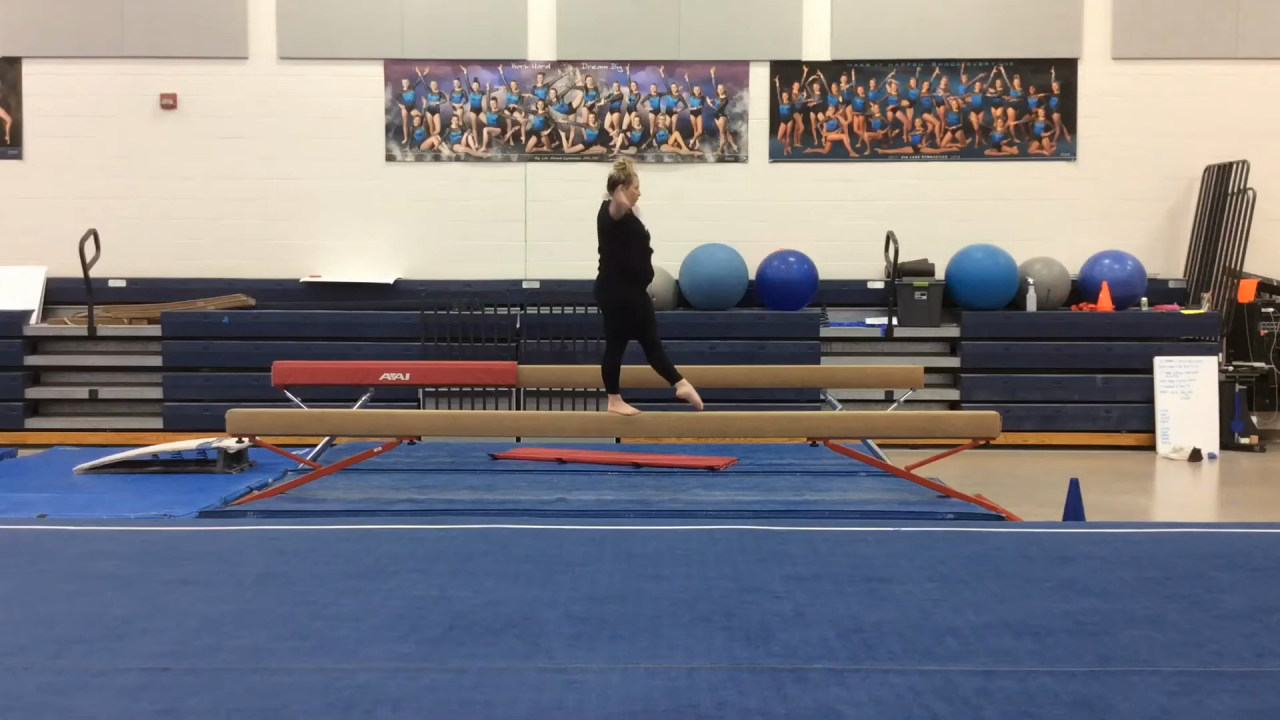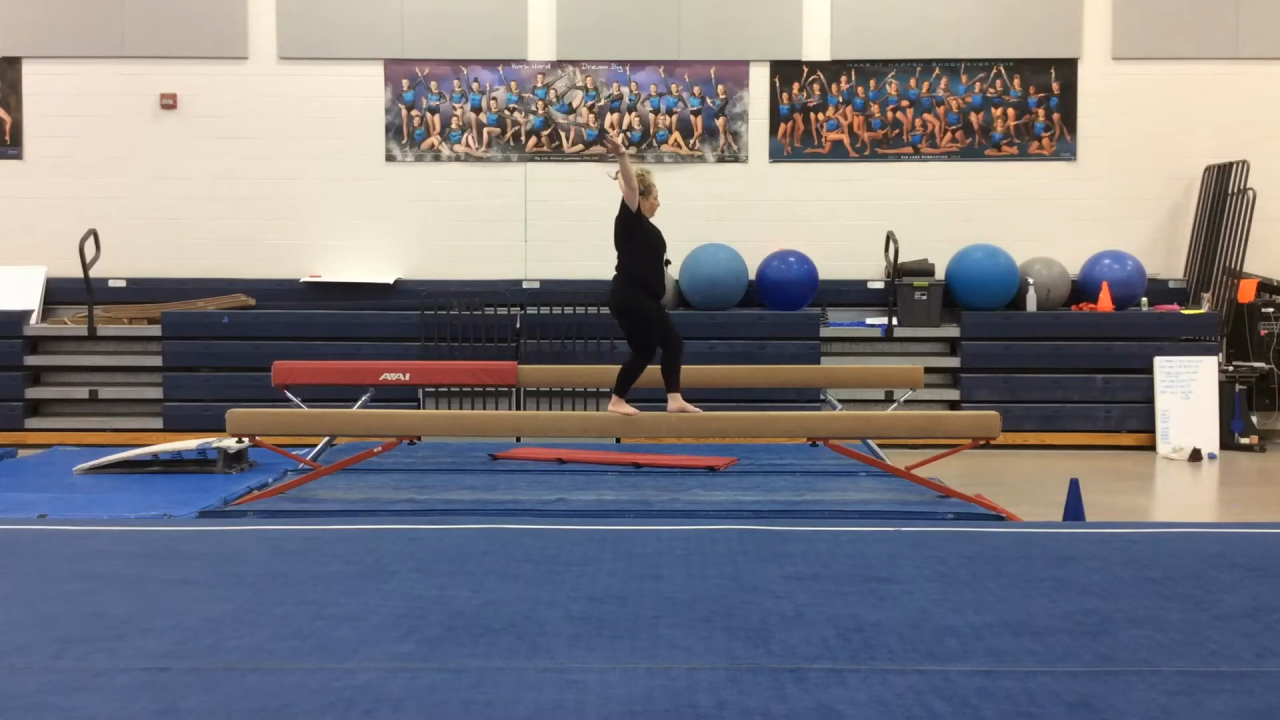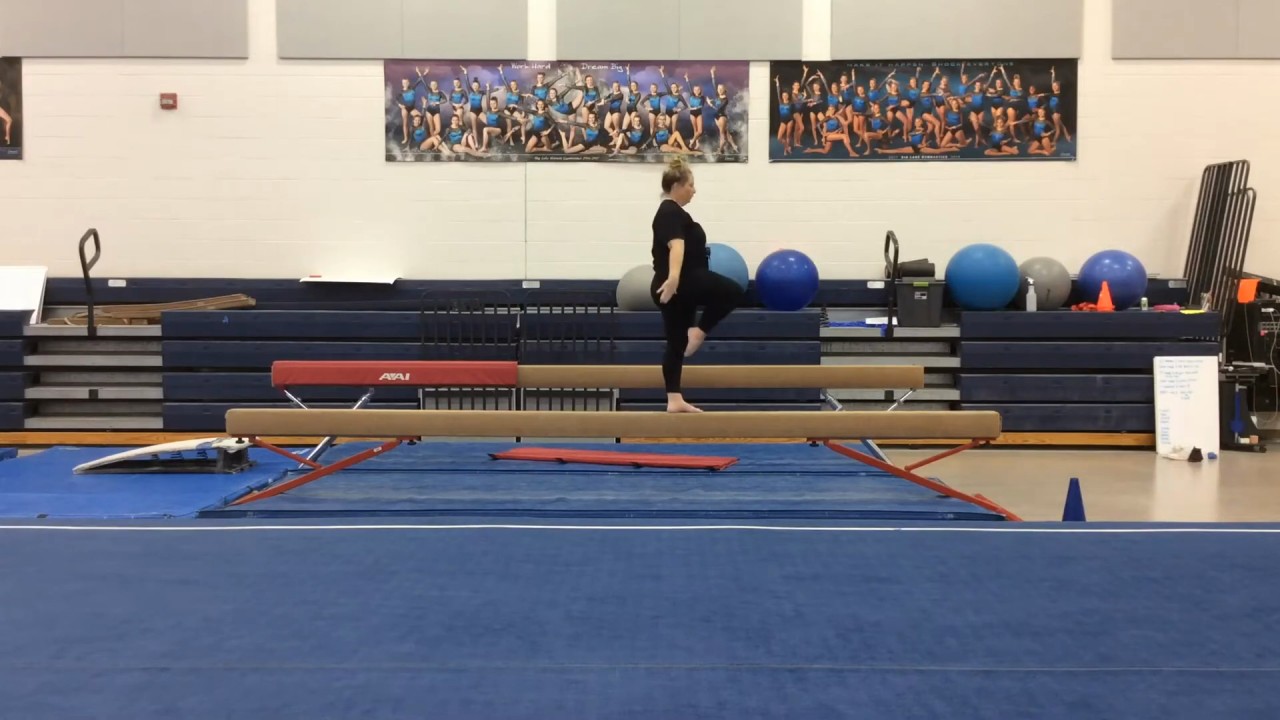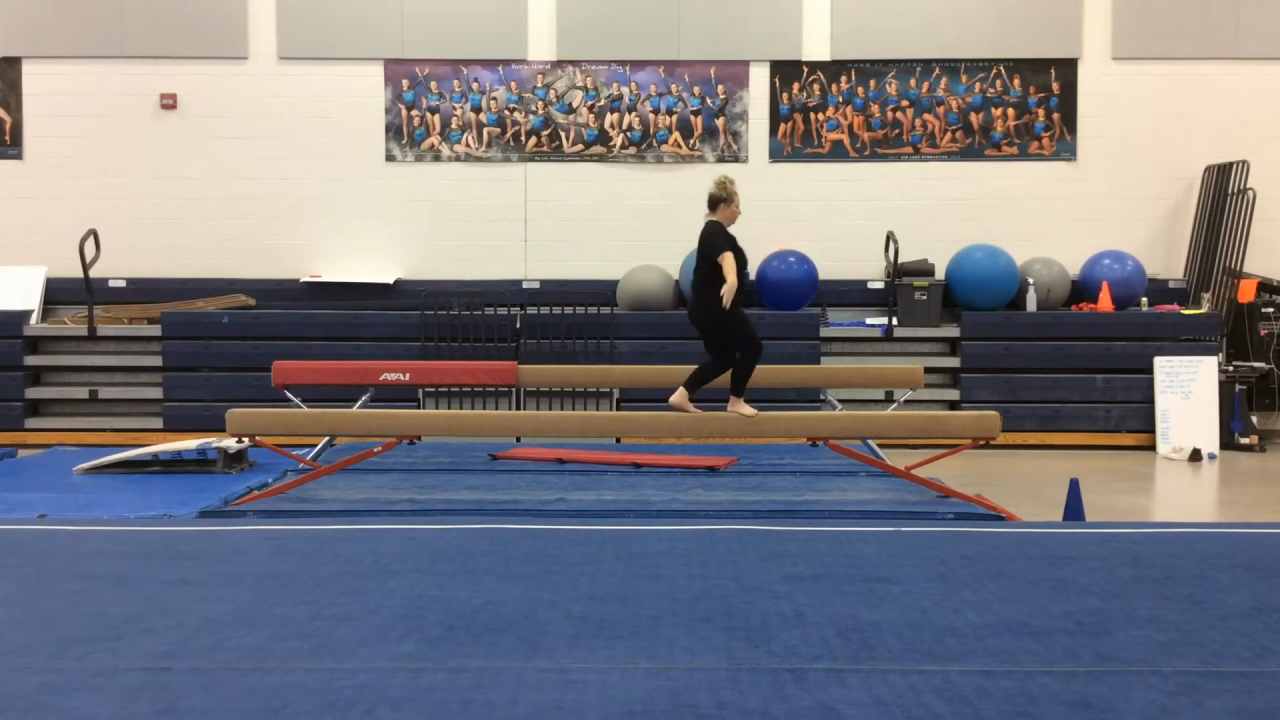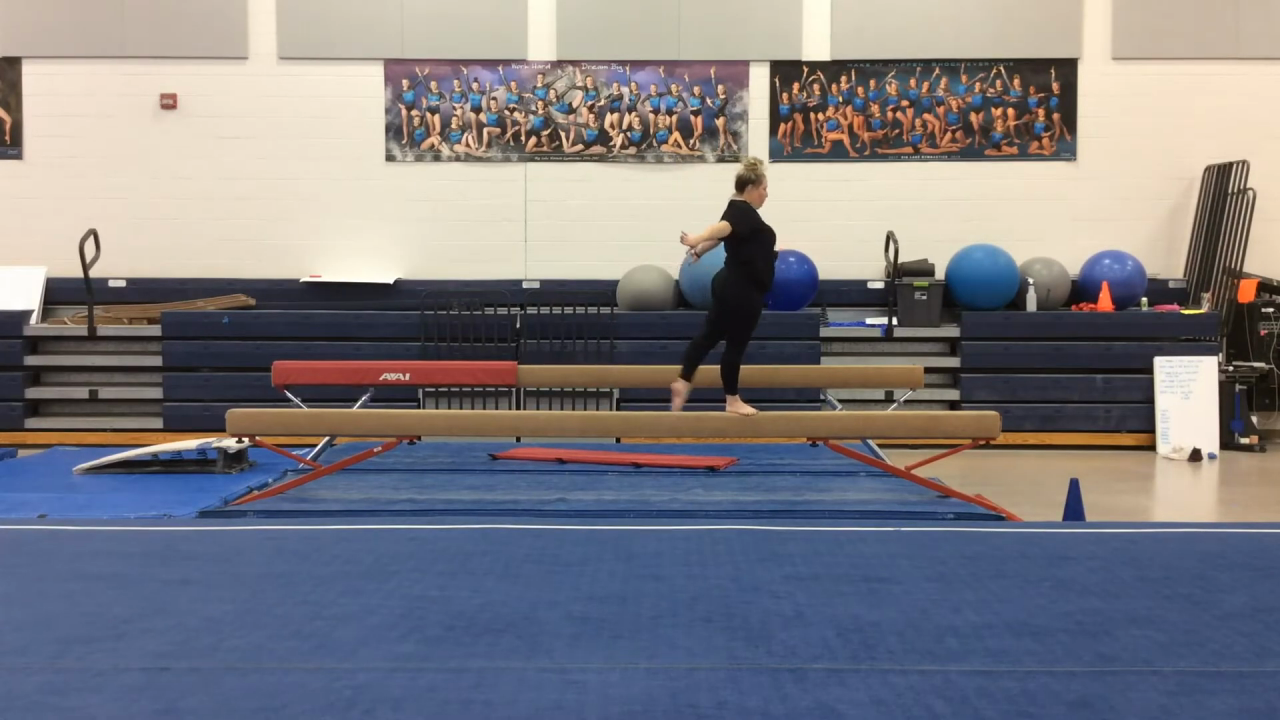
dt=1s
person 1, frame 1
left shoulder: (624, 214)
right shoulder: (610, 211)
right elbow: (618, 206)
right wrist: (620, 200)
left hip: (634, 291)
right hip: (615, 292)
left knee: (652, 342)
right knee: (616, 345)
left ankle: (681, 385)
right ankle: (614, 401)
person 1, frame 2
left shoulder: (641, 224)
right shoulder: (629, 220)
left elbow: (630, 187)
right elbow: (630, 188)
left wrist: (622, 172)
right wrist: (622, 157)
left hip: (644, 300)
right hip: (629, 299)
left knee: (673, 344)
right knee: (644, 351)
left ankle: (675, 401)
right ankle: (617, 401)
person 1, frame 3
left shoulder: (669, 212)
right shoulder: (671, 213)
right elbow: (676, 245)
right wrist: (673, 277)
left hip: (679, 285)
right hip: (681, 284)
left knee: (676, 342)
right knee: (732, 292)
left ankle: (675, 400)
right ankle: (699, 331)
person 1, frame 4
left shoulder: (713, 231)
right shoulder: (716, 233)
right elbow: (726, 260)
right wrist: (732, 283)
left hip: (706, 307)
right hip: (714, 308)
left knee: (722, 358)
right knee: (752, 348)
left ankle: (681, 395)
right ankle: (736, 401)
person 1, frame 5
left shoulder: (738, 211)
right shoulder: (742, 212)
left elbow: (720, 235)
right elbow: (721, 228)
left wrist: (698, 251)
right wrist: (697, 239)
left hip: (729, 286)
right hip: (742, 291)
left knee: (710, 335)
right knee: (735, 344)
left ankle: (683, 382)
right ankle: (732, 400)
